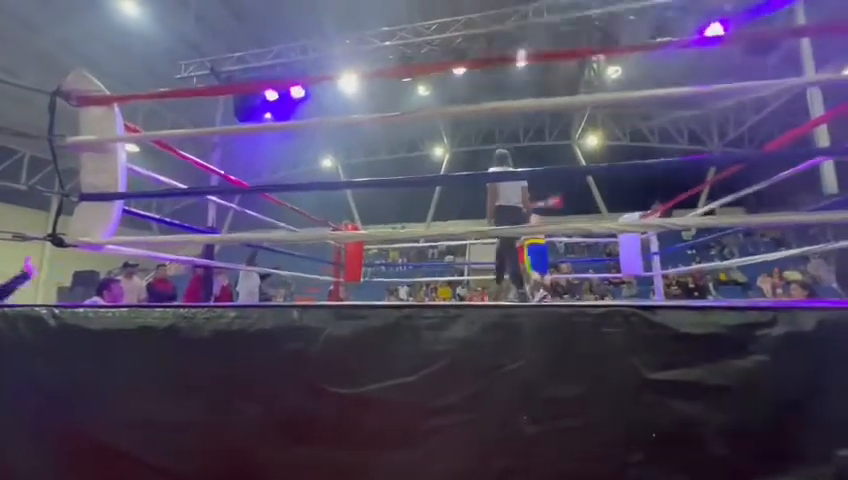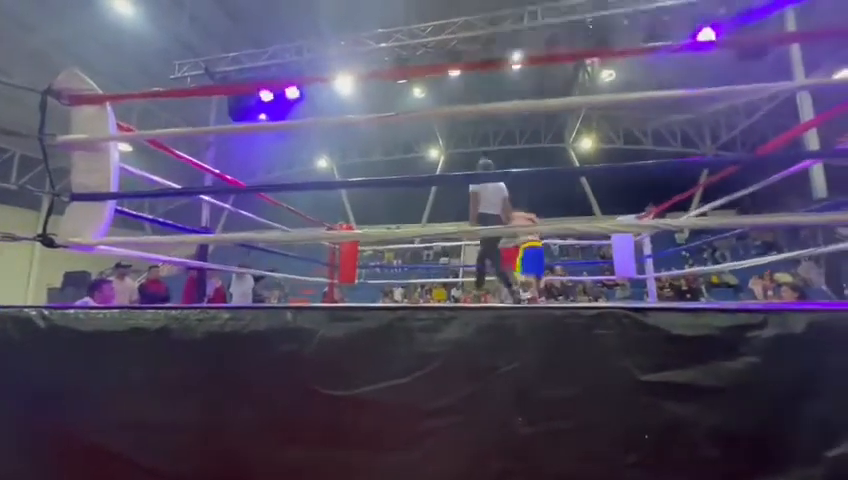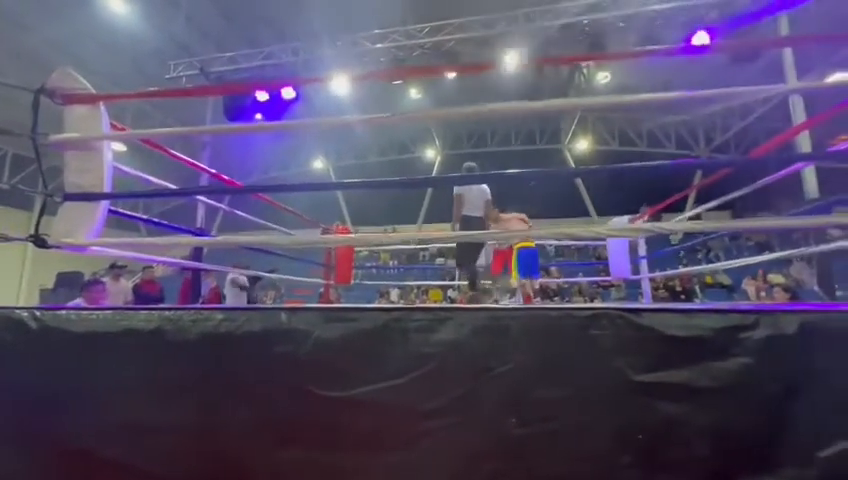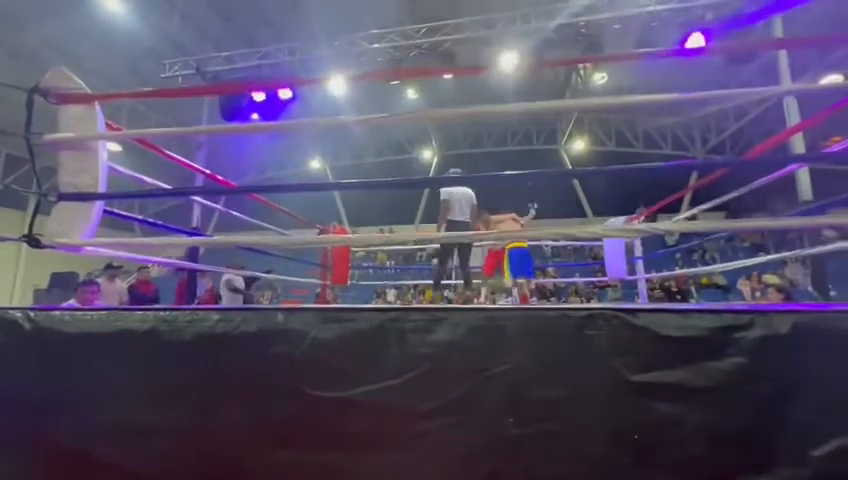
dt=0.2s
person 1, frame 1
left shoulder: (493, 172)
left elbow: (492, 197)
right elbow: (526, 200)
left wrist: (489, 218)
right wrist: (526, 217)
left hip: (502, 214)
right hip: (518, 214)
left knee: (510, 254)
right knee: (502, 251)
left ankle: (521, 290)
right ankle: (497, 286)
person 1, frame 2
left shoulder: (476, 181)
right shoulder: (501, 184)
left elbow: (474, 204)
right elbow: (507, 208)
left wrist: (472, 223)
right wrist: (506, 225)
left hip: (484, 220)
right hip: (497, 222)
left knee: (494, 259)
right knee: (482, 258)
left ankle: (511, 289)
right ankle: (478, 292)
person 1, frame 3
left shoulder: (460, 184)
right shoulder: (484, 187)
left elbow: (458, 206)
right elbow: (489, 210)
left wrist: (454, 224)
right wrist: (486, 227)
left hip: (467, 222)
right hip: (480, 224)
left knee: (461, 261)
right knee: (471, 261)
left ankle: (474, 290)
right ankle: (474, 290)
person 1, frame 4
left shoulder: (446, 189)
right shoulder: (470, 191)
left elbow: (444, 210)
right elbow: (474, 214)
left wrist: (439, 228)
right wrist: (472, 230)
left hip: (452, 227)
right hip: (466, 228)
left knee: (442, 263)
right knee: (465, 264)
left ankle: (435, 293)
right ankle: (469, 290)
